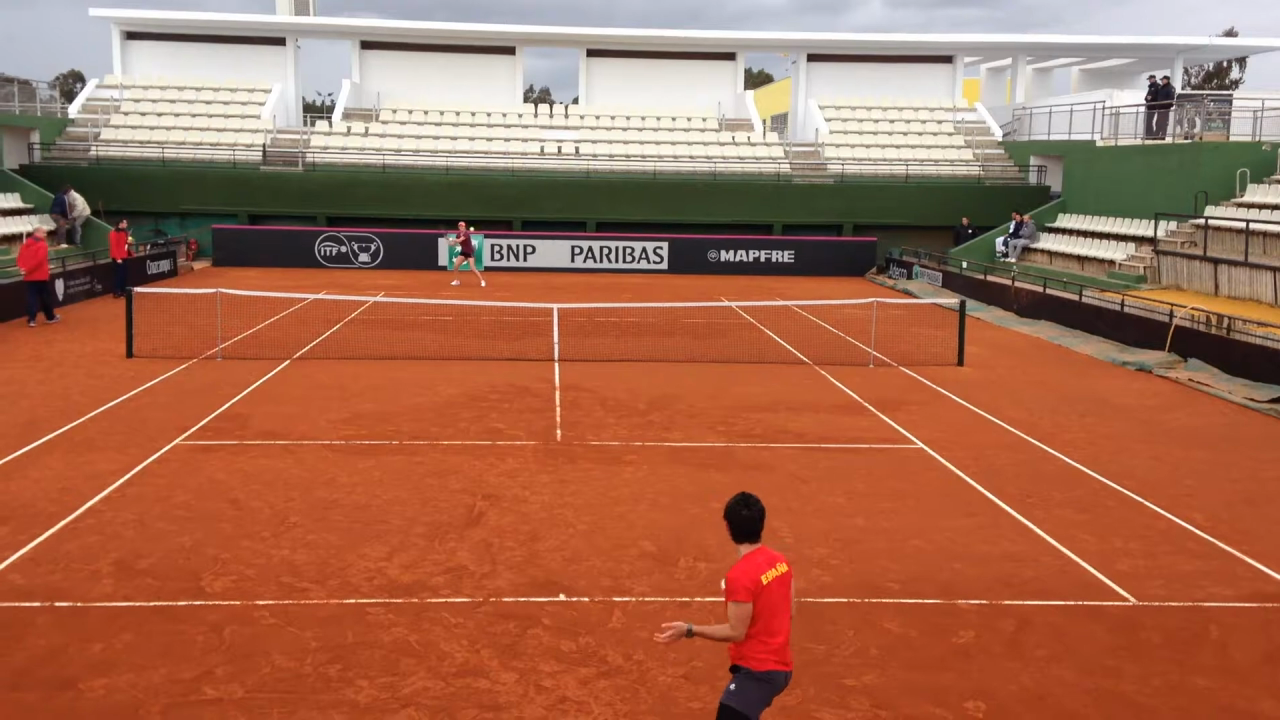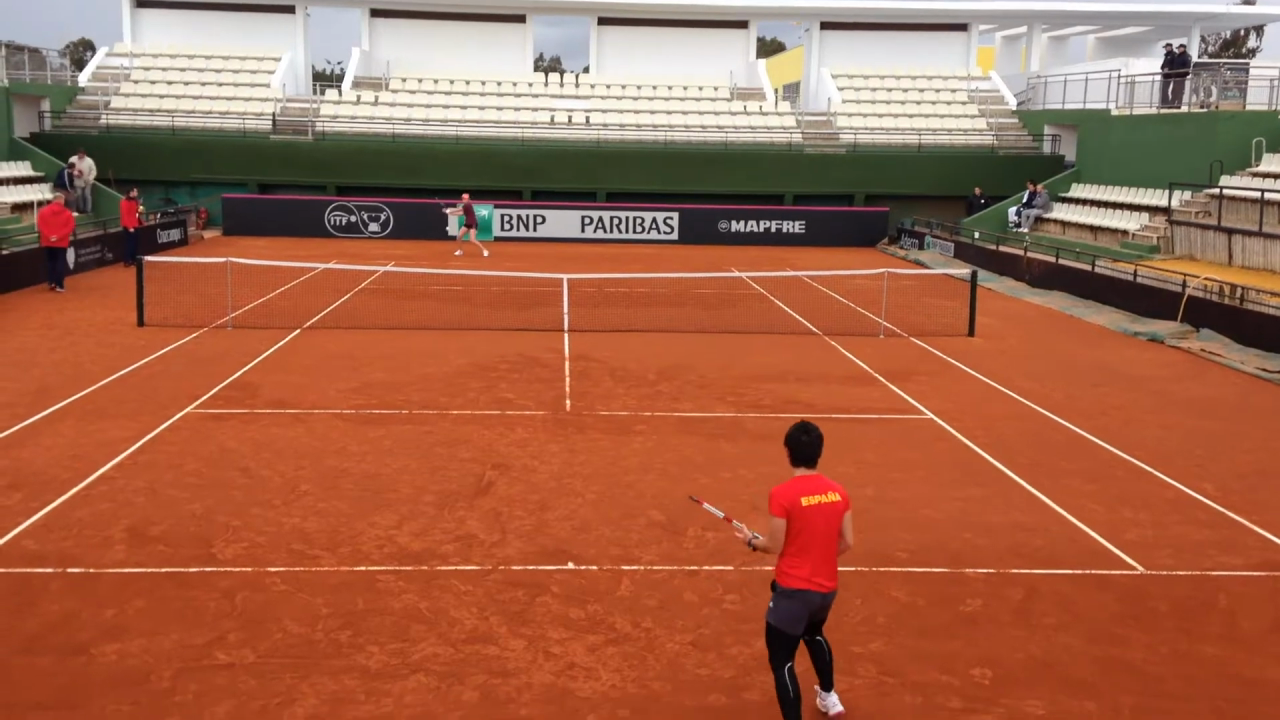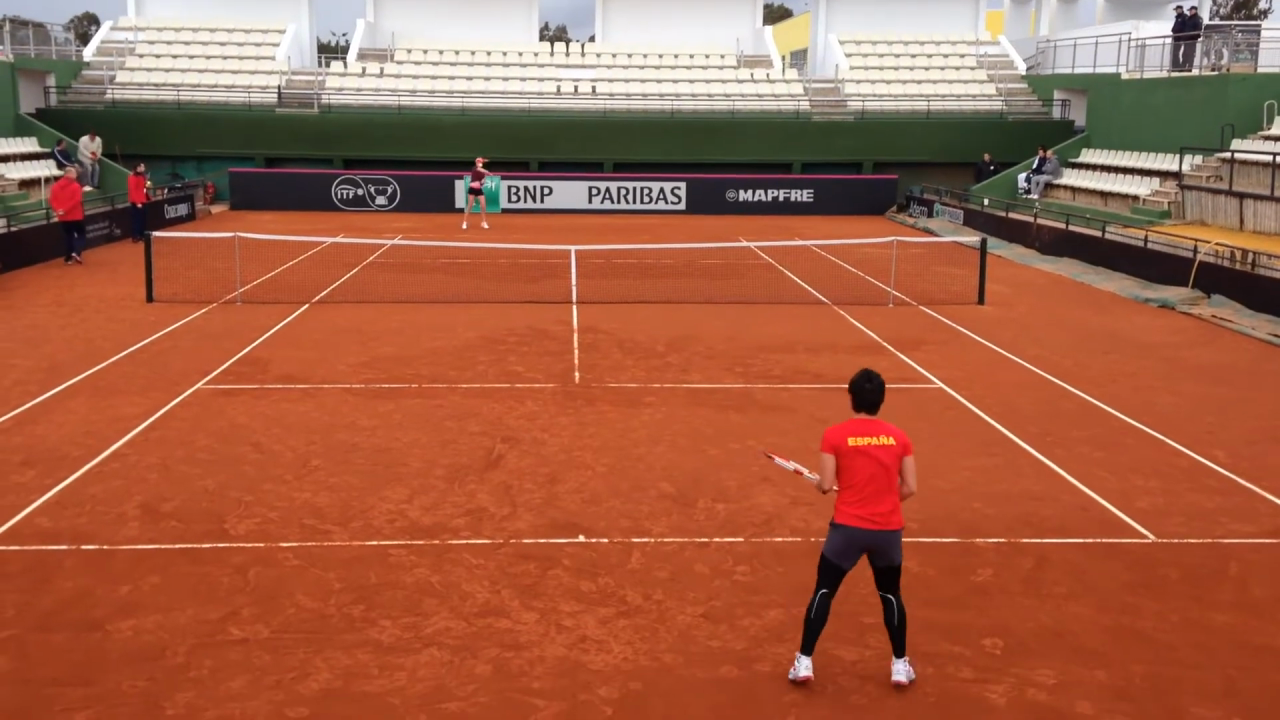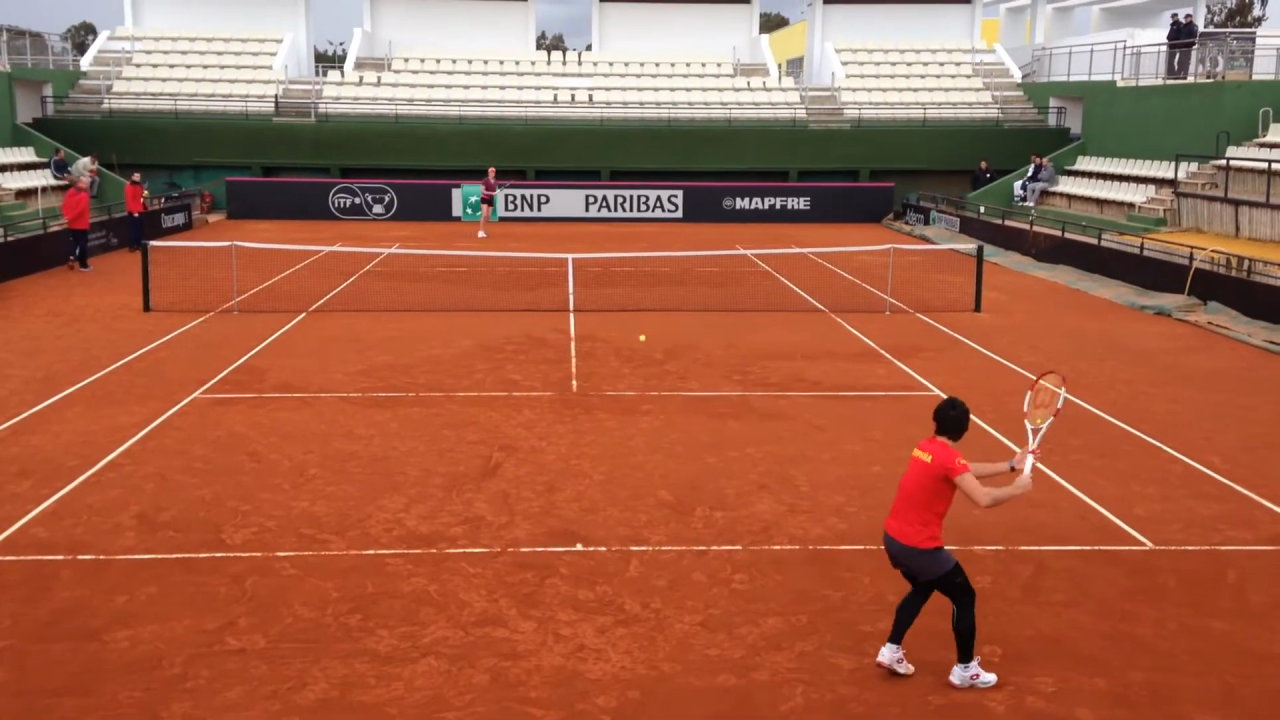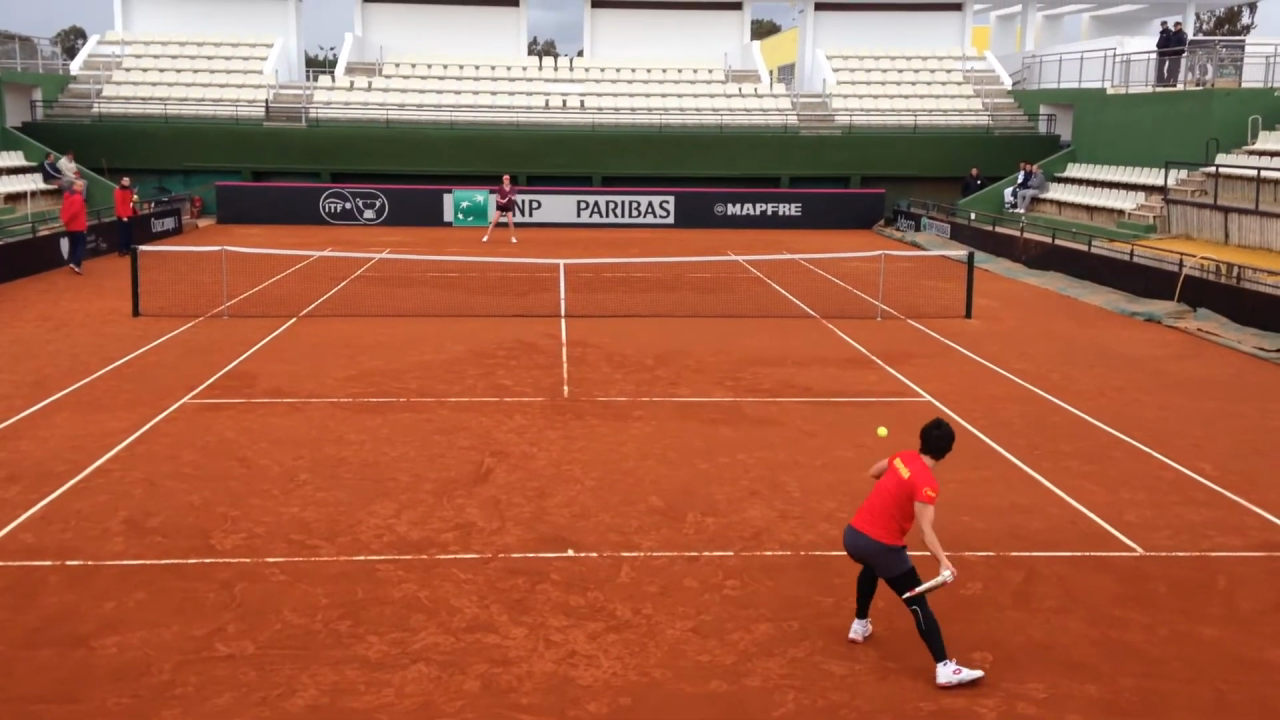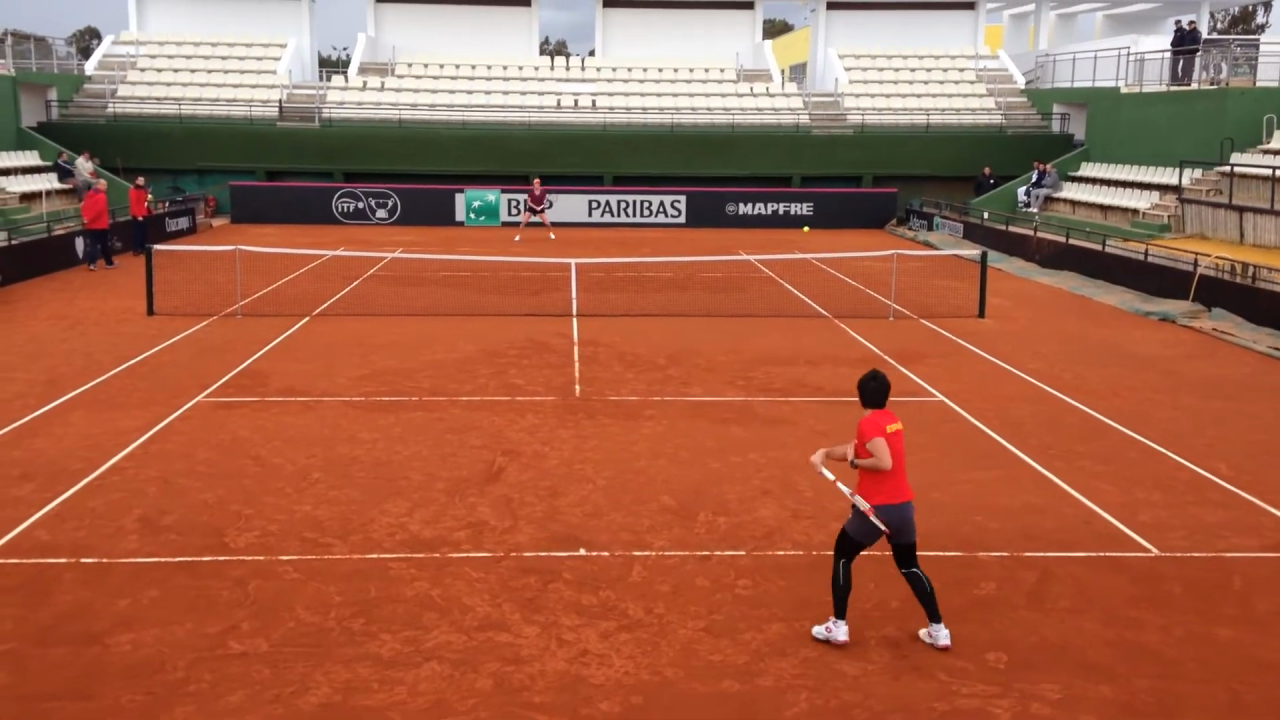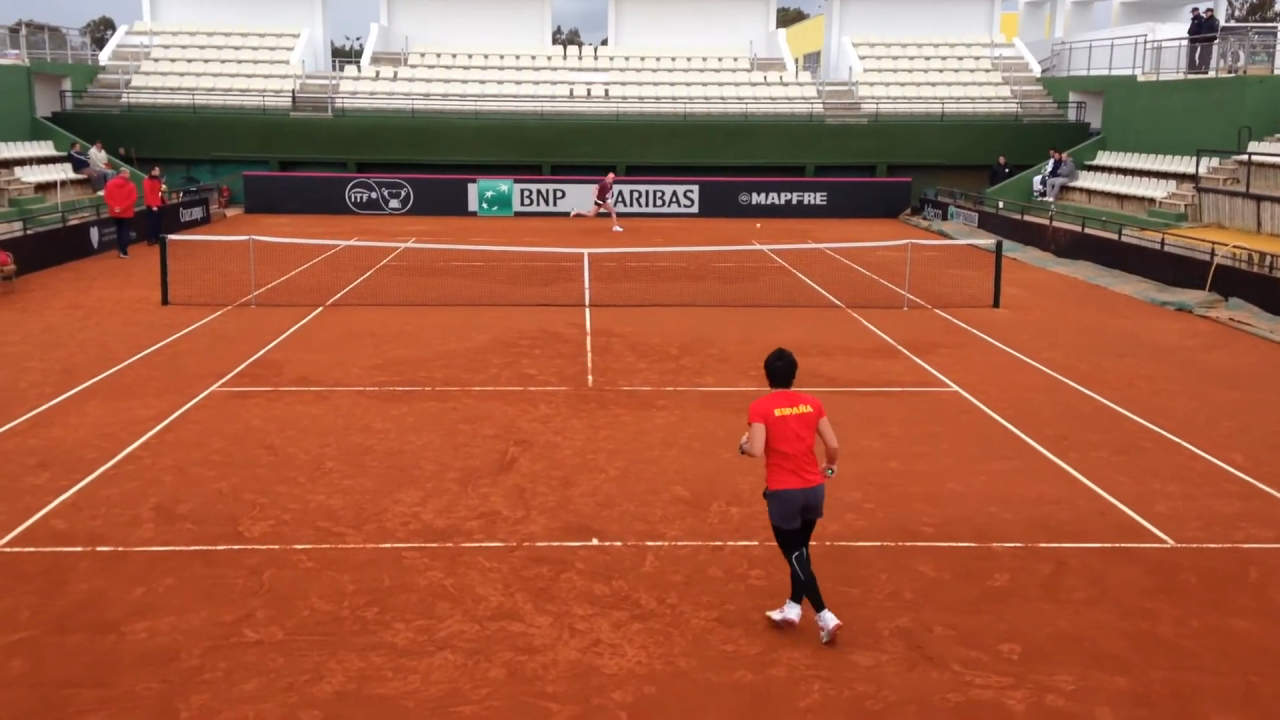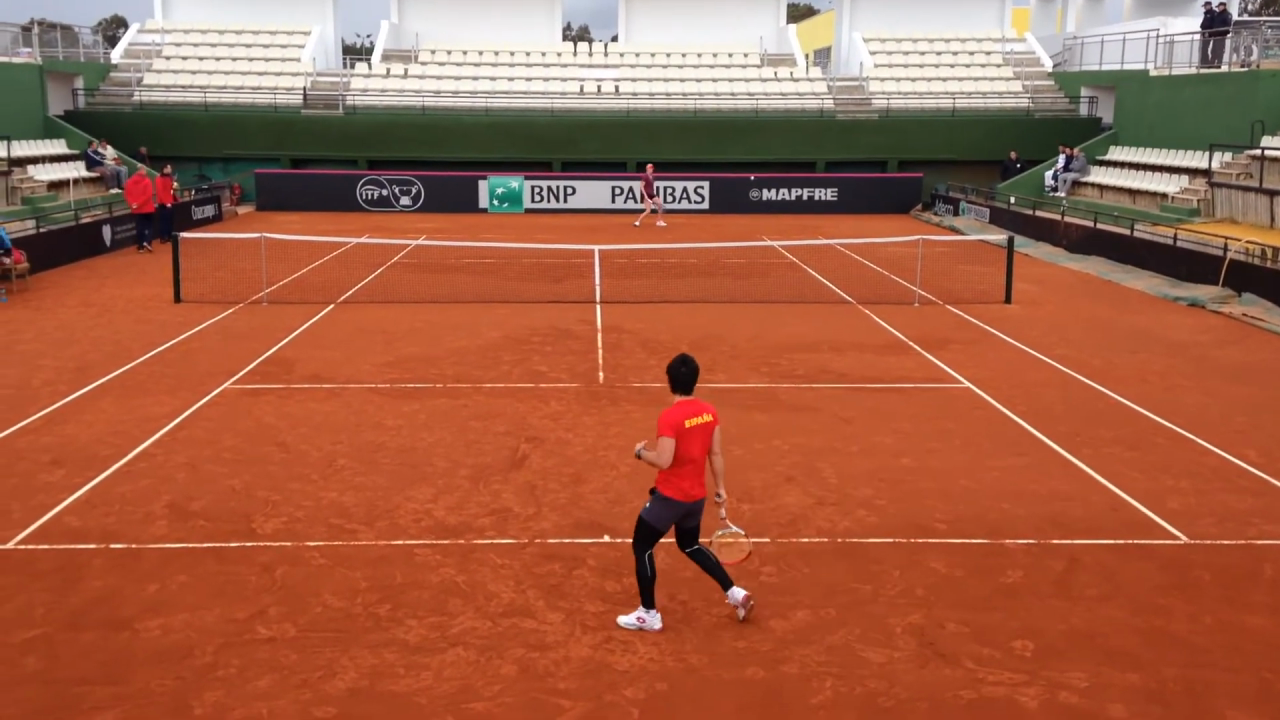
dt=0.5s
person 1, frame 1
left shoulder: (739, 576)
right shoulder: (780, 560)
left elbow: (736, 633)
left wrist: (688, 630)
left hip: (757, 673)
right hip: (780, 669)
person 1, frame 2
left shoulder: (782, 494)
right shoulder: (838, 492)
left elbow: (775, 546)
right elbow: (846, 542)
left wrist: (751, 542)
left hip: (794, 588)
right hip: (827, 588)
left knee: (782, 662)
right knee: (813, 634)
person 1, frame 3
left shoulder: (834, 435)
right shoulder: (898, 437)
left elbow: (826, 485)
right elbow: (910, 488)
left wrist: (826, 484)
left hip: (848, 527)
right hip: (888, 531)
left knee: (824, 591)
right knee: (890, 594)
left ankle: (804, 661)
right ankle: (900, 665)
person 1, frame 4
left shoulder: (925, 447)
right shoulder: (950, 459)
left elbow: (968, 471)
right elbow: (983, 498)
left wrist: (1009, 466)
right wrist: (1019, 488)
left hip: (892, 538)
right hip: (919, 547)
left knee: (921, 590)
right knee: (964, 598)
left ankle: (892, 651)
right ankle: (964, 669)
person 1, frame 5
left shoulder: (902, 457)
right shoulder: (926, 484)
left elbow: (873, 472)
right elbow: (926, 529)
right wrist: (942, 560)
left hip: (852, 535)
right hip: (881, 544)
left knee: (872, 567)
right knee: (918, 603)
left ankle: (860, 625)
right ankle: (945, 668)
person 1, frame 6
left shoulder: (868, 423)
right shoulder: (892, 420)
left elbow: (885, 463)
left wrist: (853, 460)
right wrist: (827, 452)
left hip: (874, 509)
right hip: (903, 507)
left knee: (842, 559)
right knee: (910, 566)
left ankle: (838, 626)
right ankle: (938, 631)
person 1, frame 7
left shoulder: (760, 407)
right shoulder: (812, 404)
left elbow: (757, 450)
right elbow: (833, 445)
left wrist: (743, 445)
right wrist: (830, 465)
left hip: (783, 492)
right hip: (814, 488)
left knee: (793, 553)
right knee: (800, 546)
left ankle: (825, 616)
right ankle: (793, 608)
person 1, frame 8
left shoulder: (670, 416)
right shoulder: (709, 412)
left elbow: (664, 462)
right elbow: (716, 454)
left wrist: (640, 453)
right wrist: (720, 487)
left hip: (669, 497)
right hip: (695, 497)
left knee: (642, 547)
right knee: (692, 547)
left ankle: (648, 614)
right ankle: (734, 593)
